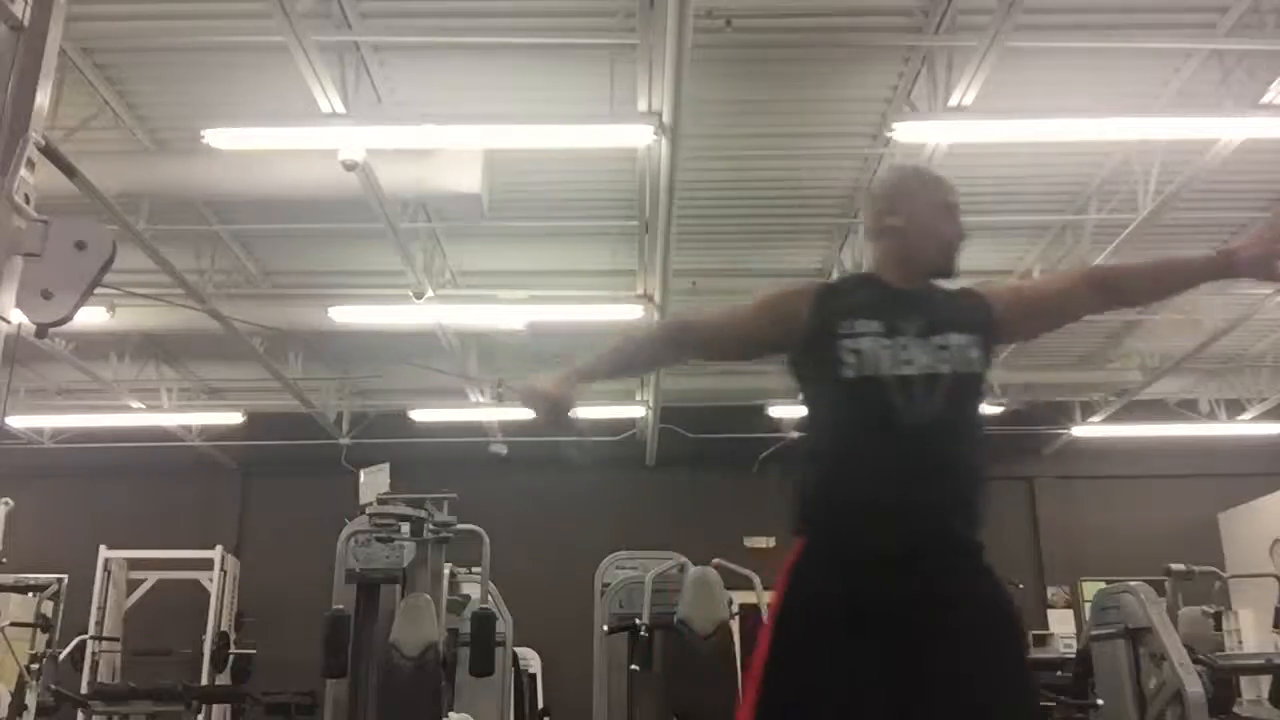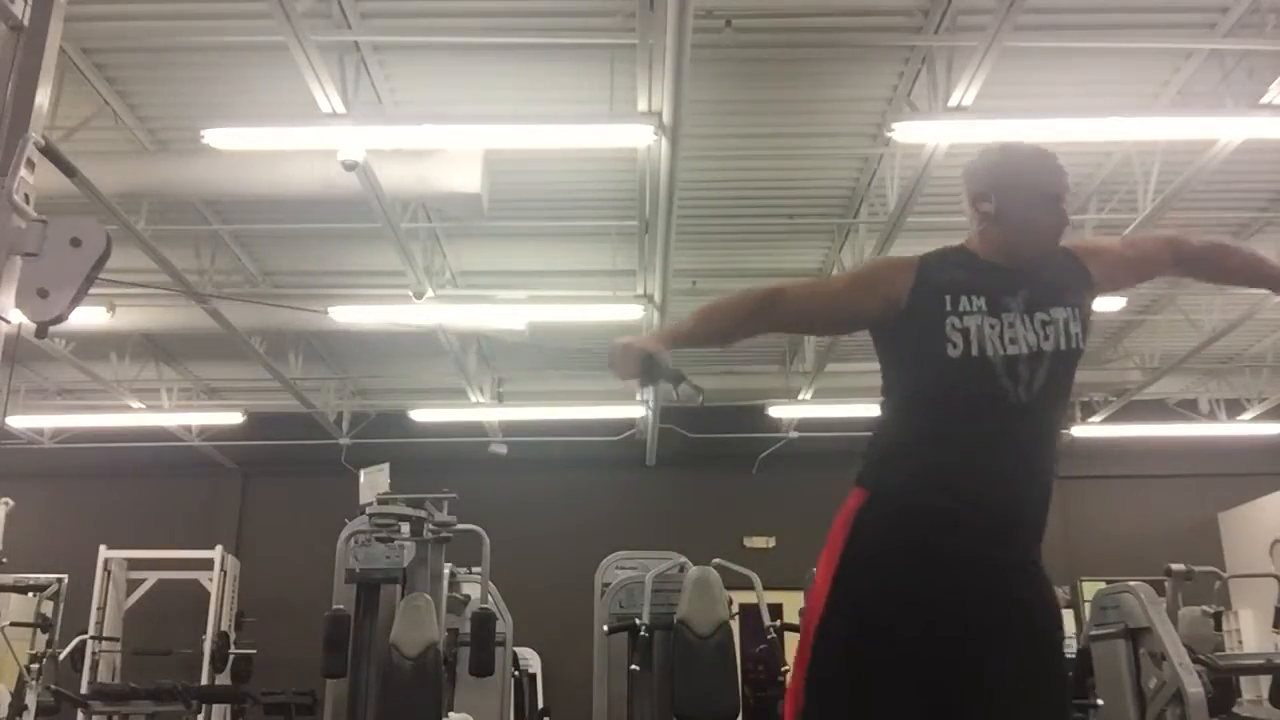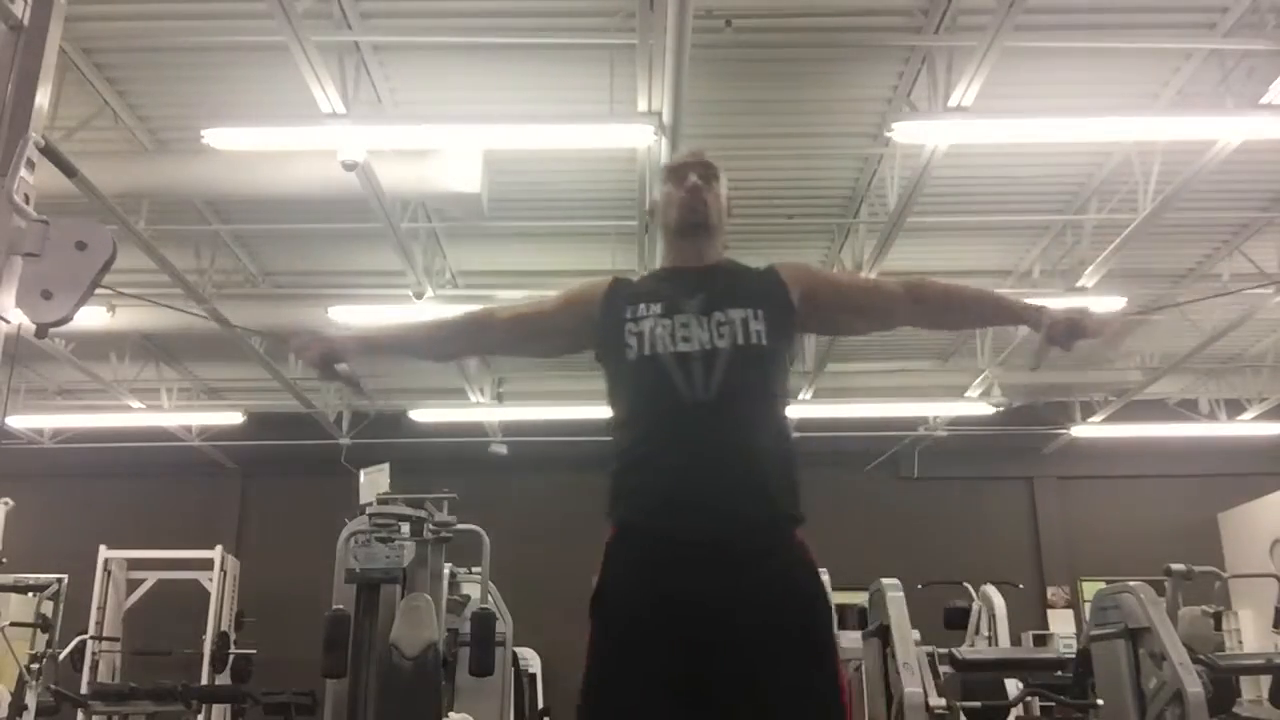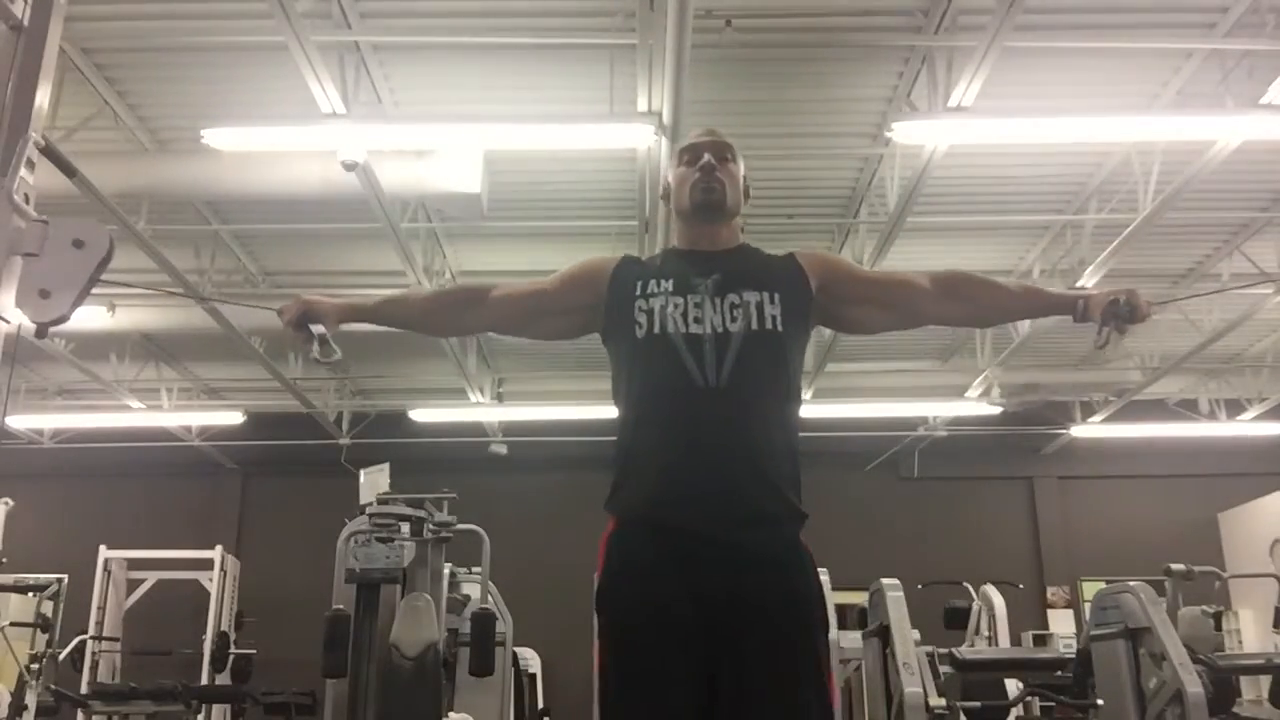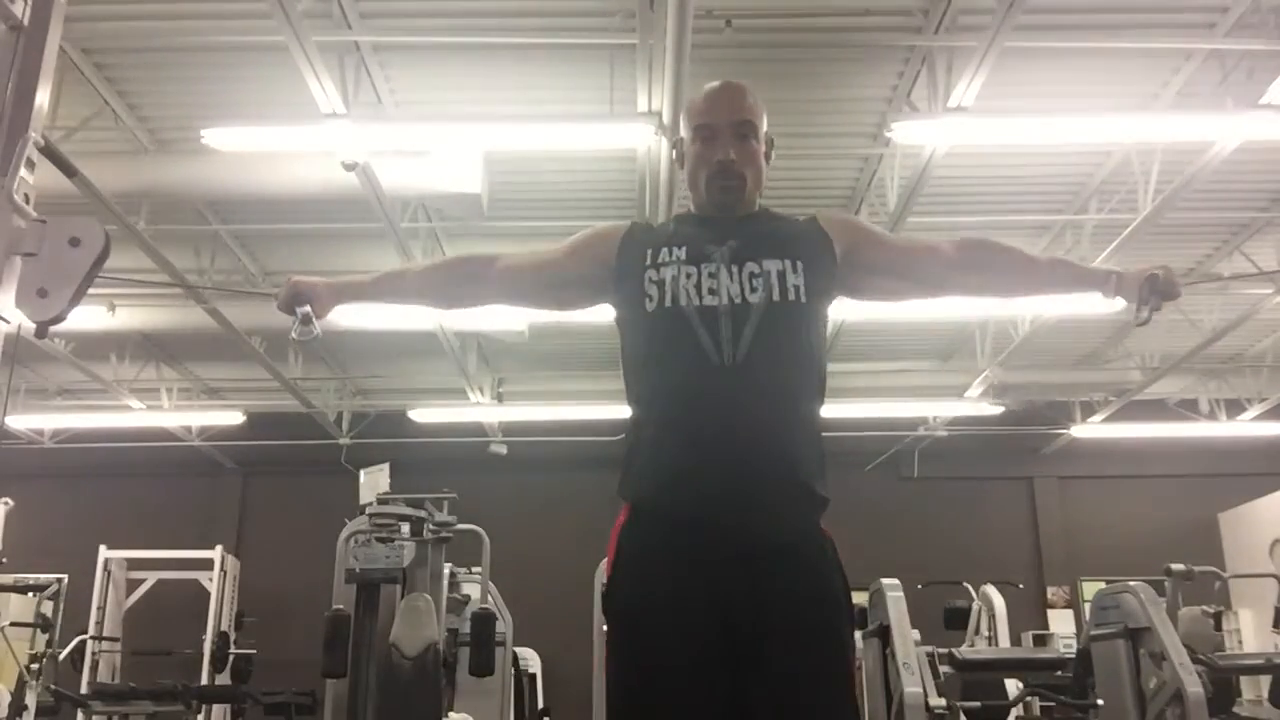
dt=1s
person 1, frame 1
left shoulder: (980, 313)
right shoulder: (813, 310)
left elbow: (1092, 286)
right elbow: (688, 334)
right wrist: (575, 376)
left hip: (952, 575)
right hip: (838, 573)
person 1, frame 2
left shoulder: (1074, 272)
right shoulder: (907, 283)
left elbow: (1178, 252)
right elbow: (777, 304)
right wrist: (661, 338)
left hip: (1005, 557)
right hip: (893, 543)
person 1, frame 3
left shoulder: (782, 290)
right shoulder: (610, 305)
left elbow: (906, 297)
right elbow: (488, 327)
left wrist: (1034, 313)
right wrist: (361, 341)
left hip: (763, 559)
right hip: (649, 561)
person 1, frame 4
left shoulder: (801, 278)
right shoulder: (614, 282)
left elbow: (933, 295)
right elbow: (487, 305)
left wrist: (1072, 300)
right wrist: (350, 308)
left hip: (767, 556)
right hip: (651, 555)
person 1, frame 5
left shoulder: (824, 243)
right shoulder: (624, 251)
left elbow: (959, 261)
right elbow: (489, 274)
left wrist: (1105, 278)
right wrist: (346, 288)
left hip: (788, 547)
right hip: (665, 547)
